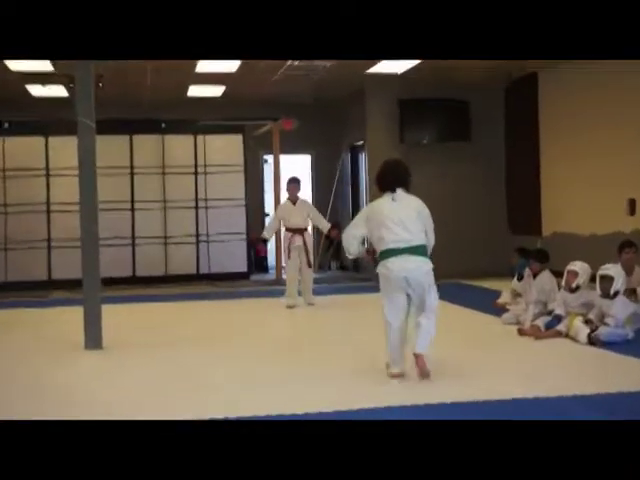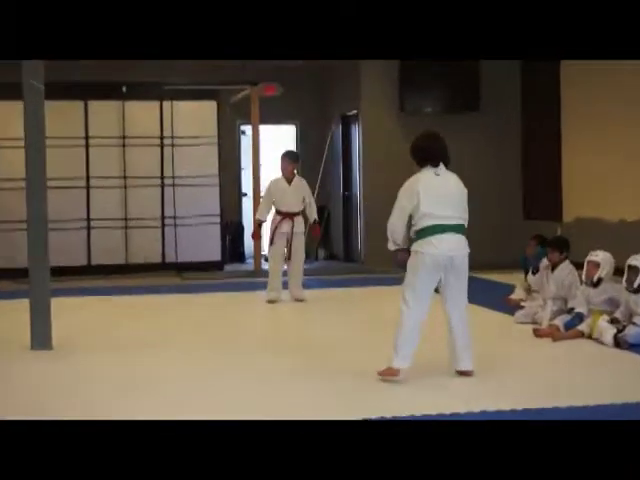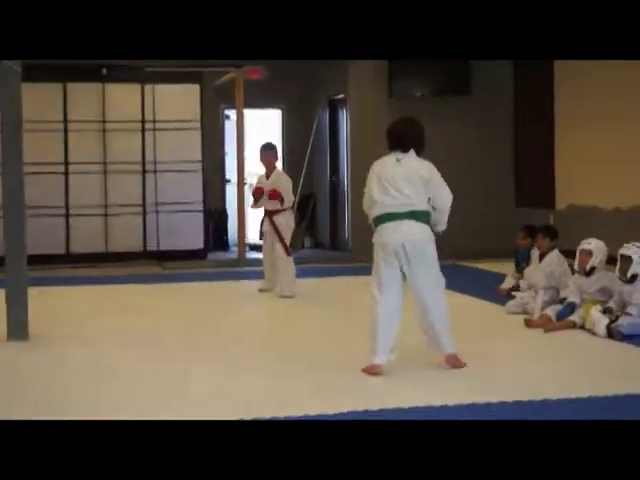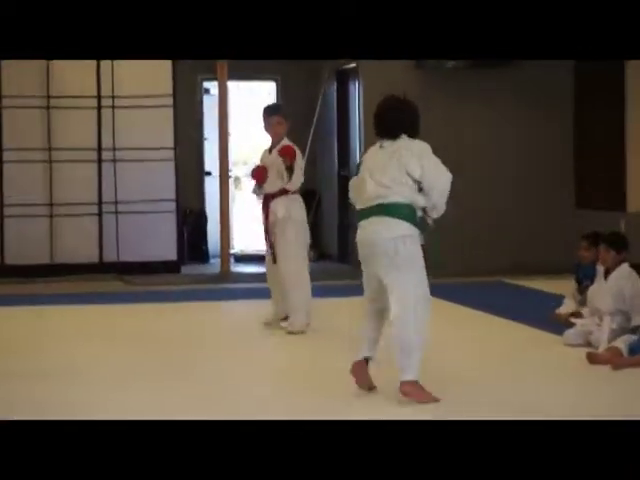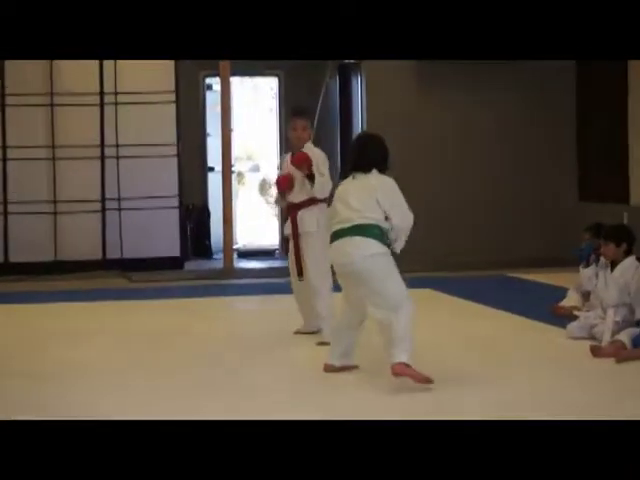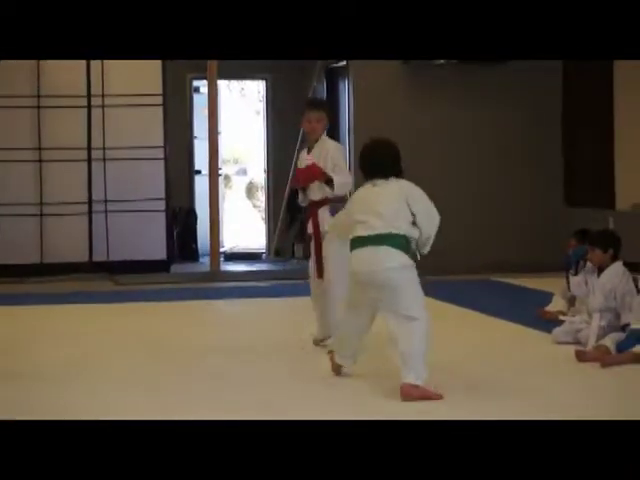
dt=0.7s
person 1, frame 1
left shoulder: (373, 209)
right shoulder: (417, 204)
left elbow: (349, 236)
right elbow: (430, 238)
left wrist: (364, 251)
left hip: (391, 267)
right hip: (419, 264)
left knee: (394, 318)
right knee: (427, 311)
left ankle: (396, 366)
person 1, frame 2
left shoulder: (415, 183)
right shoulder: (456, 182)
left elbow: (397, 221)
right elbow: (463, 217)
left wrist: (398, 247)
left hip: (428, 248)
right hip: (457, 245)
left knee: (413, 306)
right knee: (457, 306)
left ankle: (398, 364)
right ankle: (464, 363)
person 1, frame 3
left shoulder: (378, 167)
right shoulder: (425, 168)
left elbow: (368, 203)
right elbow: (443, 201)
right wrist: (435, 226)
left hip: (386, 234)
right hip: (417, 232)
left knee: (385, 297)
right knee: (431, 293)
left ankle: (378, 360)
right ankle: (449, 351)
person 1, frame 4
left shoulder: (370, 155)
right shoulder: (416, 150)
left elbow: (356, 193)
right elbow: (438, 183)
right wrist: (432, 209)
left hip: (367, 230)
right hip: (397, 231)
left knee: (376, 302)
right knee: (410, 306)
left ankle: (362, 360)
person 1, frame 5
left shoulder: (343, 187)
right shoulder: (383, 183)
right elbow: (402, 220)
right wrist: (395, 243)
left hip: (340, 250)
right hip: (367, 249)
left knee: (354, 305)
right knee: (398, 304)
left ankle: (336, 359)
right ankle: (400, 361)
person 1, frame 6
left shoulder: (359, 195)
right shoulder: (406, 189)
left elbow: (339, 227)
right elbow: (430, 222)
right wrist: (420, 243)
left hip: (360, 258)
right hip: (394, 259)
left knee: (357, 311)
right knee: (412, 319)
left ankle: (340, 358)
right ankle: (411, 383)
person 2, frame 1
left shoulder: (305, 204)
right shoulder: (282, 207)
left elbow: (317, 218)
right elbow: (273, 223)
left wrist: (330, 230)
right wrist: (265, 238)
left hip: (305, 238)
right hip: (290, 240)
left knee: (307, 270)
right knee: (291, 271)
person 2, frame 2
left shoulder: (302, 184)
right shoulder: (275, 184)
left elbow: (310, 204)
right elbow: (265, 203)
left wrist: (314, 223)
right wrist: (258, 225)
left hip: (297, 224)
right hip: (279, 223)
left knee: (297, 260)
right knee: (275, 259)
left ankle: (296, 292)
right ankle: (273, 293)
person 2, frame 3
left shoulder: (283, 178)
right shoulder: (261, 179)
left elbow: (290, 199)
right elbow: (256, 204)
left wrist: (281, 198)
right wrist: (256, 198)
left hip: (283, 219)
right hip: (269, 220)
left knee: (282, 254)
right knee: (268, 253)
left ankle: (287, 289)
right ankle: (269, 283)
person 2, frame 4
left shoulder: (291, 150)
right shoulder: (266, 154)
left elbow: (295, 183)
right elbow: (260, 189)
left wrist: (289, 165)
right wrist: (259, 180)
left hip: (289, 210)
right hip: (272, 210)
left knee: (292, 265)
right knee: (274, 265)
person 2, frame 5
left shoulder: (317, 155)
right shoulder: (287, 160)
left elbow: (324, 190)
left wrist: (309, 174)
right wrist: (282, 191)
left hip: (314, 220)
right hip: (295, 221)
left knee: (317, 276)
right knee: (298, 275)
left ankle: (328, 328)
right ankle: (312, 322)
person 2, frame 6
left shoulder: (334, 149)
right shoulder: (303, 155)
left elbow: (346, 184)
left wrist: (325, 178)
right wrist: (301, 188)
left hip: (335, 216)
right hip: (316, 218)
left knee: (335, 278)
right knee: (318, 276)
right ankle: (326, 329)
